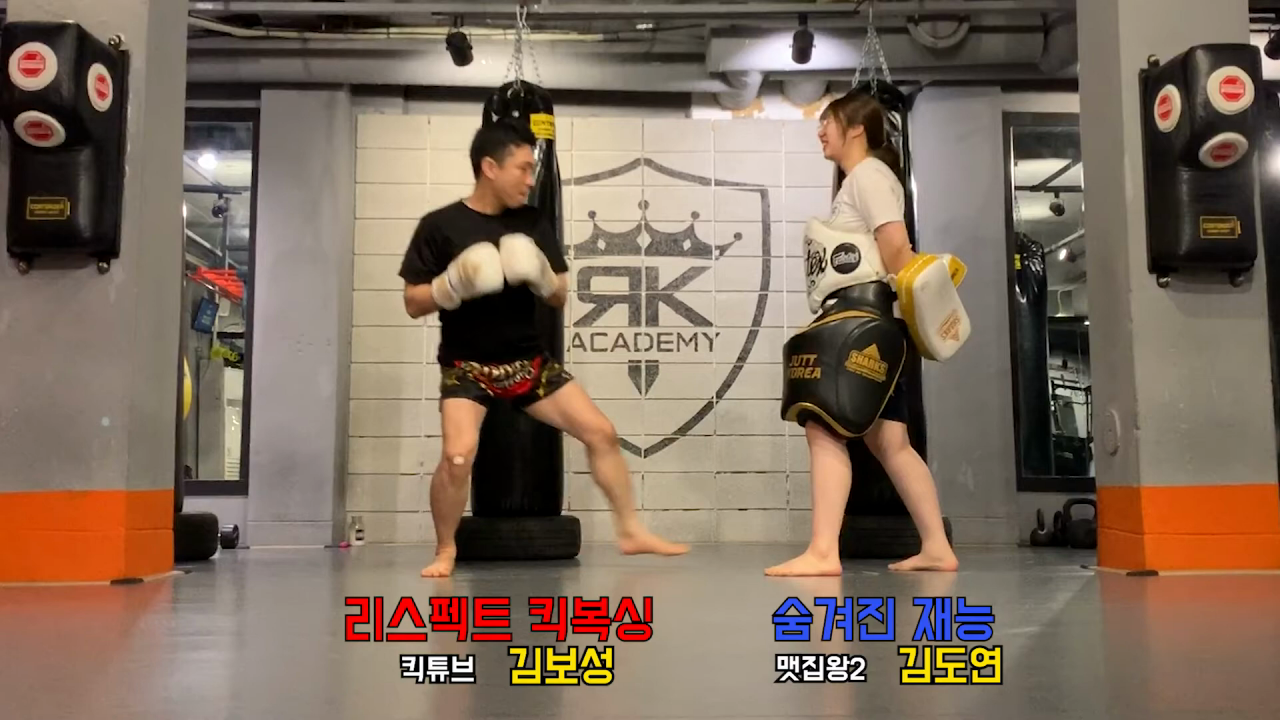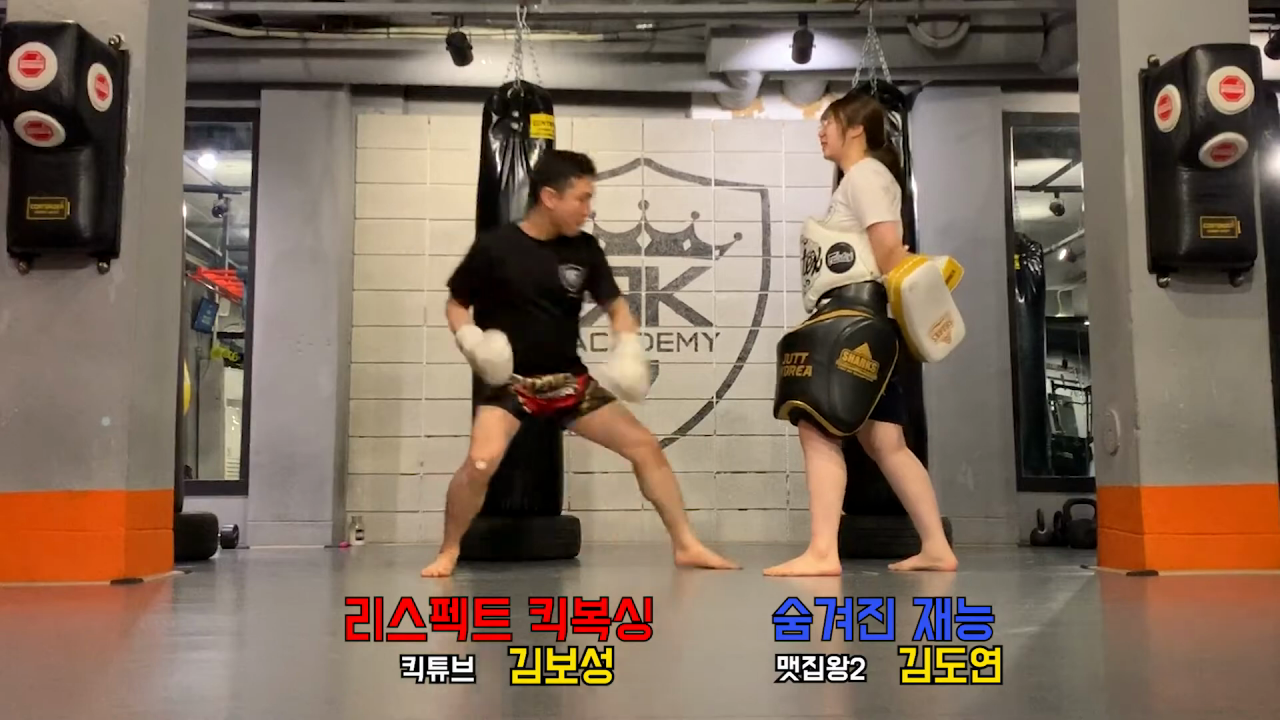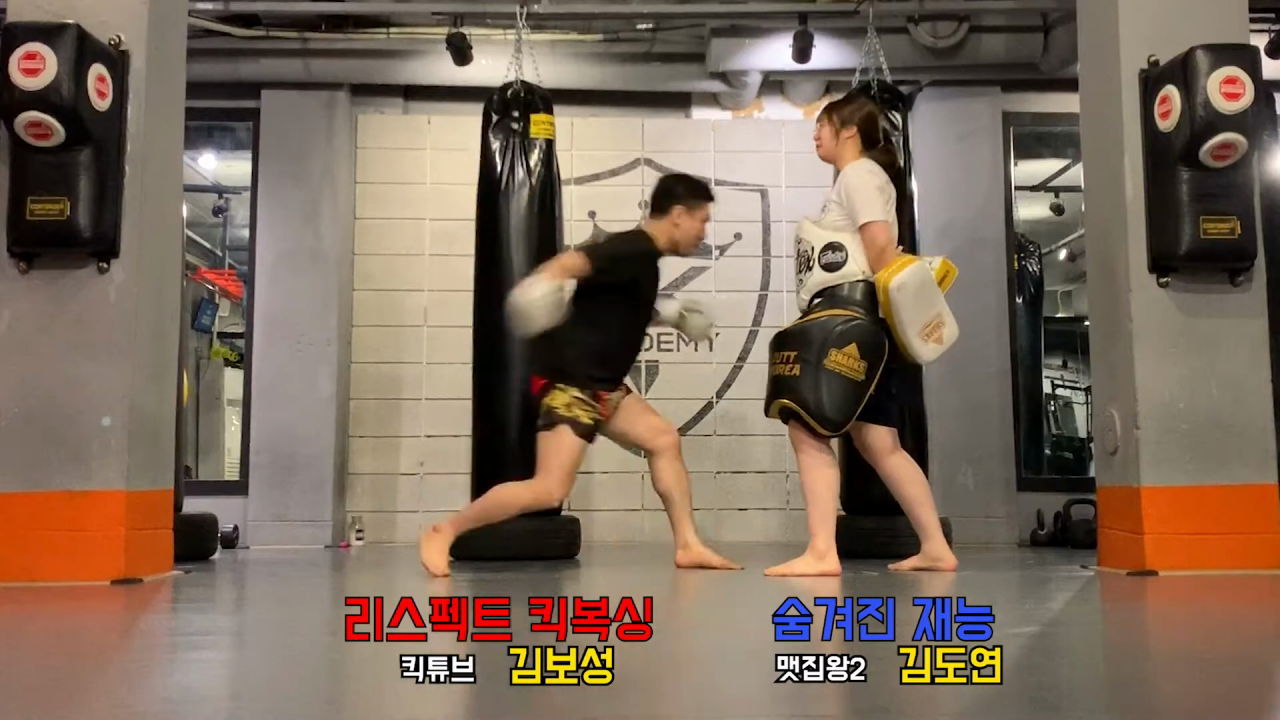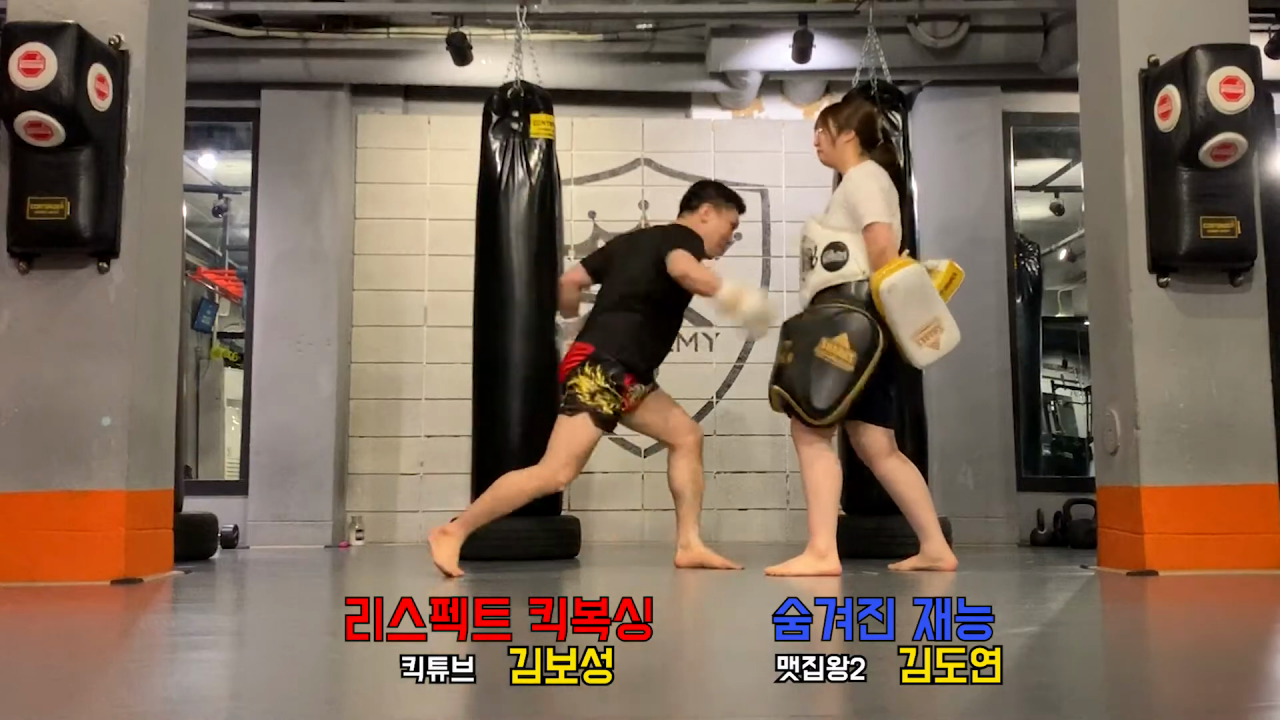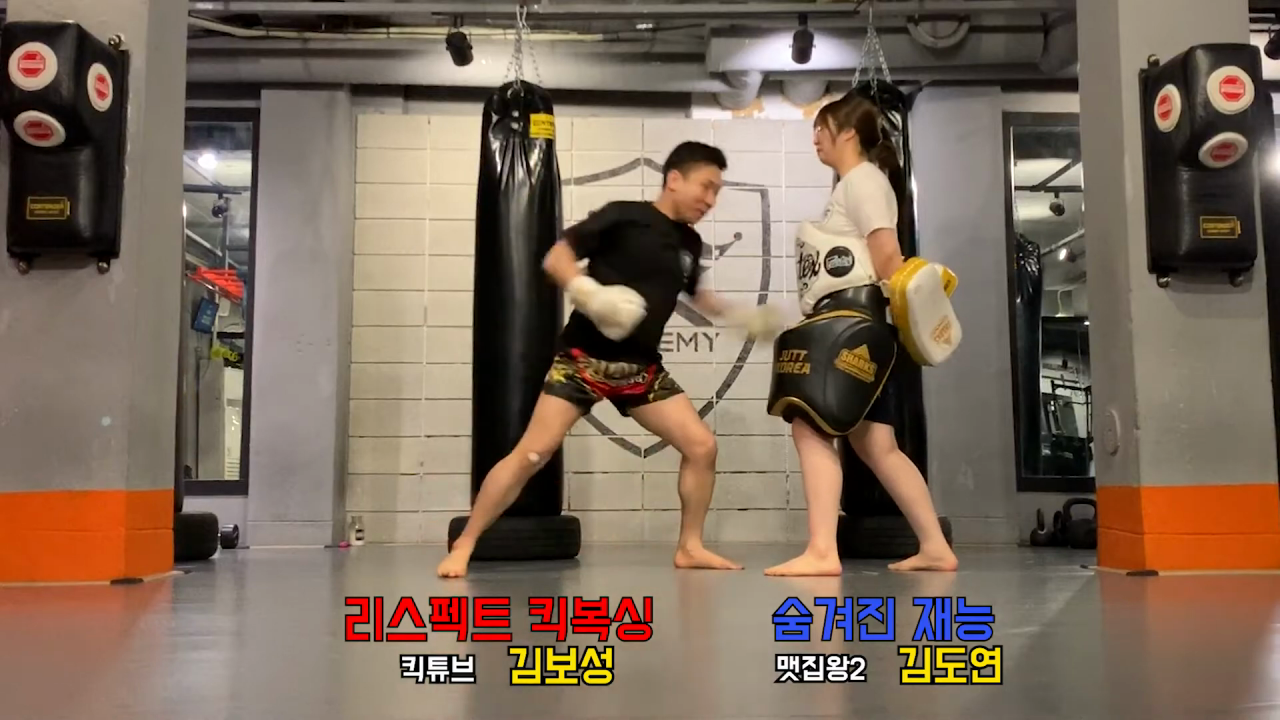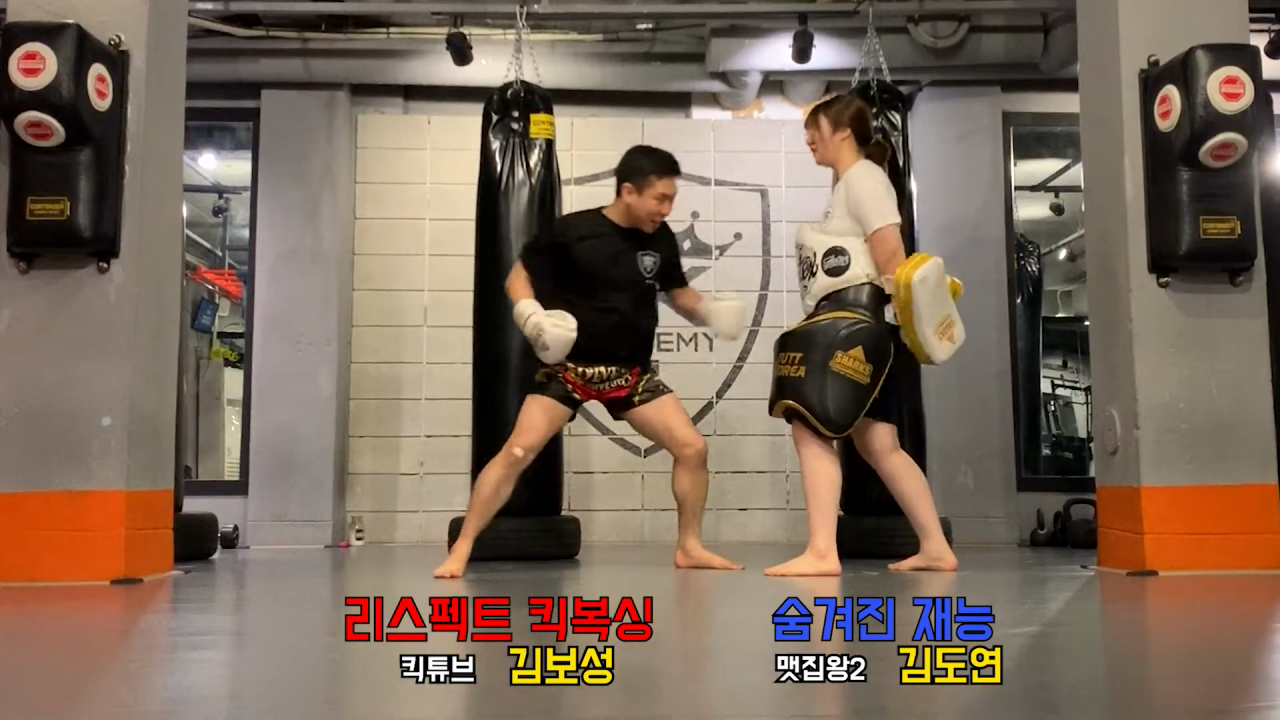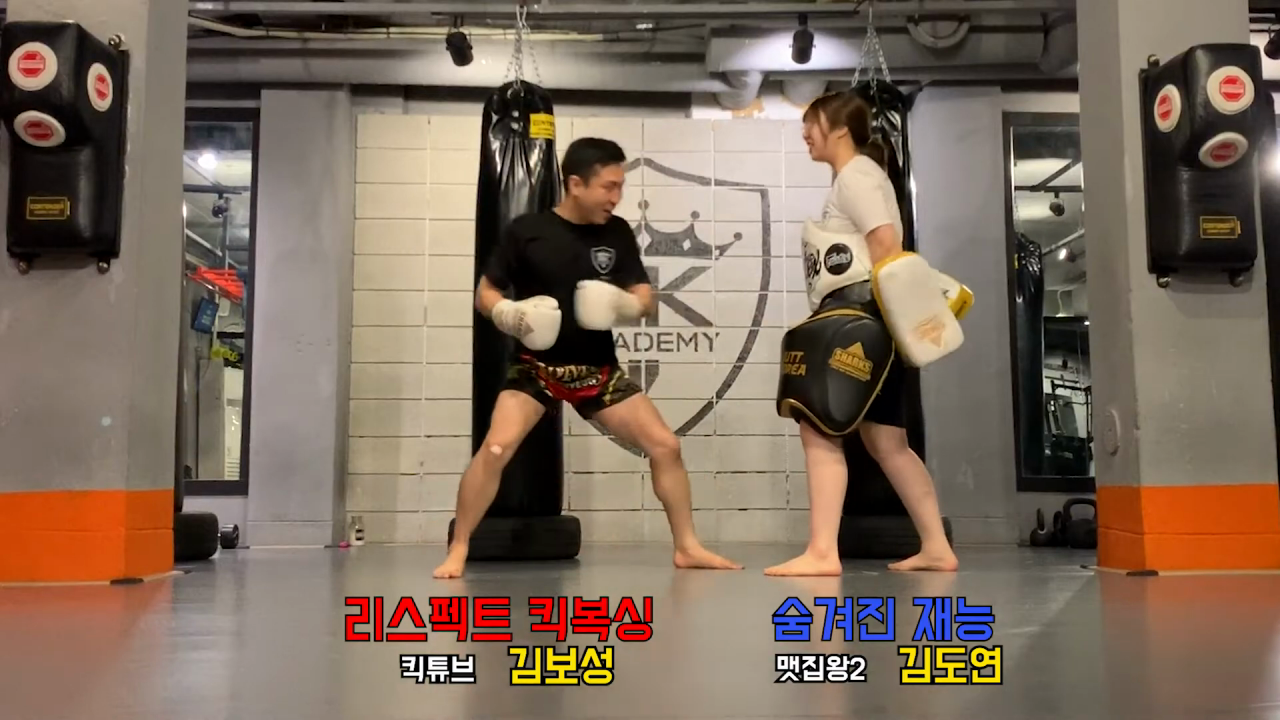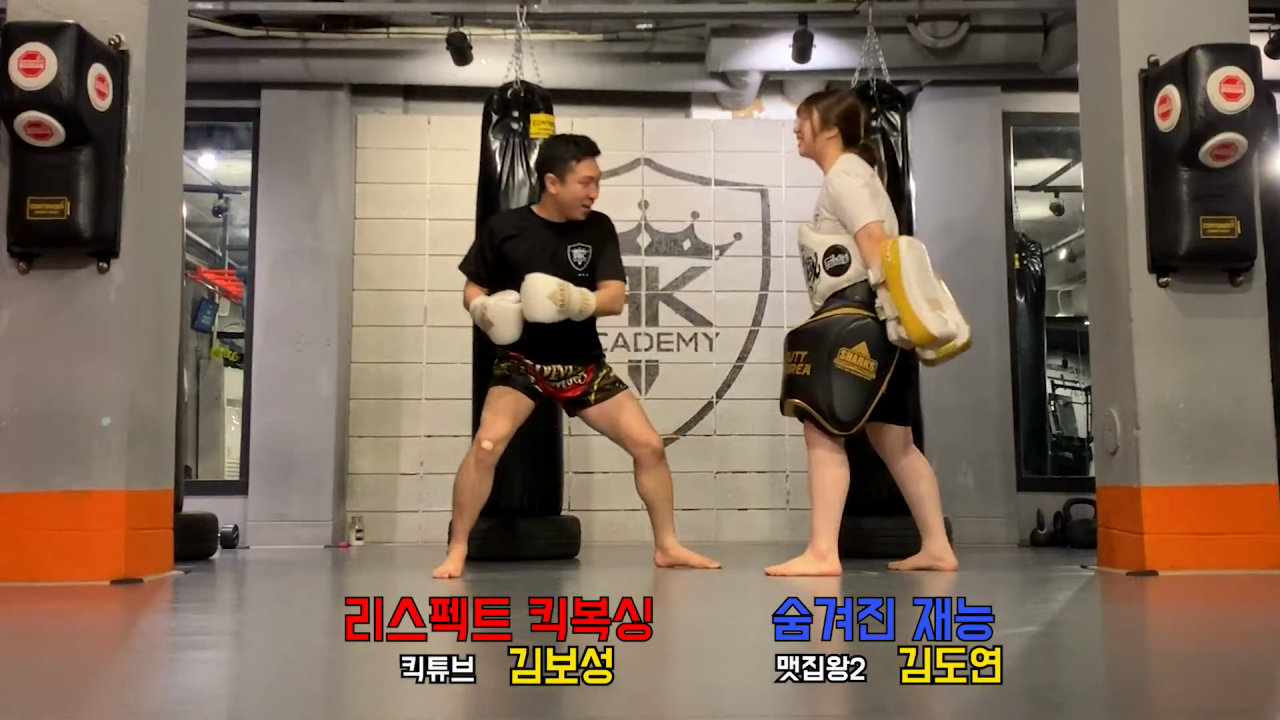
dt=0.2s
person 1, frame 1
left shoulder: (868, 175)
right shoulder: (857, 181)
left elbow: (896, 245)
right elbow: (877, 252)
left hip: (865, 319)
left knee: (824, 427)
right knee: (886, 441)
left ankle: (823, 553)
right ankle: (937, 548)
person 1, frame 2
left shoulder: (864, 175)
right shoulder: (862, 178)
left elbow: (889, 245)
right elbow: (889, 250)
left knee: (817, 428)
right knee: (884, 442)
left ankle: (822, 552)
right ankle: (936, 548)
person 1, frame 3
left shoulder: (858, 174)
right shoulder: (862, 179)
left elbow: (880, 245)
right elbow: (884, 251)
left knee: (808, 428)
right knee: (878, 444)
left ankle: (821, 553)
right ankle: (936, 549)
person 1, frame 4
left shoulder: (862, 178)
right shoulder: (863, 182)
left elbow: (882, 247)
right elbow: (877, 252)
left wrist: (888, 313)
left hip: (852, 321)
right hip: (846, 324)
left knee: (810, 426)
right knee: (876, 447)
left ankle: (822, 551)
right ankle: (935, 547)
person 1, frame 5
left shoulder: (861, 180)
right shoulder: (855, 184)
left elbow: (887, 253)
right elbow: (878, 256)
left hip: (852, 321)
left knee: (810, 427)
right knee: (877, 446)
left ankle: (822, 552)
right ankle: (935, 548)
person 1, frame 6
left shoulder: (859, 178)
right shoulder: (855, 181)
left elbow: (890, 250)
left hip: (854, 322)
right hip: (851, 325)
left knee: (811, 428)
right knee: (878, 443)
left ankle: (821, 552)
right ankle: (936, 548)
person 1, frame 7
left shoulder: (855, 176)
right shoulder: (856, 177)
left elbow: (886, 247)
left knee: (819, 428)
right knee: (884, 441)
left ankle: (822, 553)
right ankle: (937, 548)
person 1, frame 8
left shoulder: (842, 176)
right shoulder: (851, 173)
left elbow: (875, 243)
right elbow: (880, 245)
left knee: (824, 428)
right knee: (892, 440)
left ankle: (822, 553)
right ankle: (937, 548)
person 2, frame 1
left shoulder: (531, 221)
right shoulder: (439, 226)
left elbow: (561, 291)
right elbow: (414, 299)
left wrist: (540, 275)
right wrist: (453, 284)
left hip: (529, 362)
right hip: (466, 365)
left knee: (601, 433)
right knee: (458, 456)
left ankle: (631, 531)
right ankle: (446, 549)
person 2, frame 2
left shoulder: (585, 248)
right shoulder: (493, 248)
left elbow: (616, 305)
right elbow: (456, 305)
left wrist: (629, 348)
right wrist: (471, 339)
left hip: (567, 377)
right hip: (511, 378)
left knee: (646, 450)
right knee: (481, 461)
left ankle: (687, 545)
right ankle: (449, 550)
person 2, frame 3
left shoulder: (638, 254)
right shoulder: (631, 249)
right elbow: (571, 262)
left wrist: (667, 312)
right wrist: (546, 283)
left hip: (601, 384)
right hip: (572, 385)
left knee: (665, 443)
right knee: (549, 491)
left ankle: (688, 546)
right ankle: (443, 535)
person 2, frame 4
left shoulder: (631, 241)
right shoulder: (680, 238)
left elbow: (571, 280)
right elbow: (683, 269)
left wrist: (572, 315)
right wrist: (735, 297)
left hip: (626, 378)
right hip: (602, 370)
left knee: (688, 437)
right knee: (554, 476)
left ankle: (691, 546)
right ankle: (453, 533)
person 2, frame 5
left shoulder: (687, 240)
right shoulder: (624, 216)
left elbow: (695, 295)
right elbow: (555, 258)
left wrist: (739, 314)
right wrist: (593, 294)
left hip: (642, 367)
right hip: (584, 358)
left knee: (702, 447)
right knee: (532, 453)
left ankle: (689, 547)
right ankle: (463, 546)
person 2, frame 6
left shoulder: (661, 239)
right shoulder: (573, 230)
left elbow: (679, 293)
right elbow: (519, 274)
left wrist: (711, 310)
right wrist: (531, 316)
left hip: (630, 370)
right hip: (566, 366)
left knee: (692, 447)
right knee: (517, 452)
left ankle: (689, 548)
right ankle: (460, 551)
person 2, frame 7
left shoulder: (617, 233)
right shoulder: (526, 231)
left elbow: (644, 297)
right elbow: (487, 295)
left wrist: (620, 304)
right wrist: (513, 316)
left hip: (598, 368)
right hip: (535, 364)
left knee: (665, 446)
right knee: (496, 448)
left ankle: (686, 546)
right ankle: (458, 552)
person 2, frame 8
left shoulder: (598, 229)
right shoulder: (504, 228)
left elbow: (613, 295)
right elbow: (472, 289)
left wrist: (569, 299)
right wrist: (487, 311)
left hip: (583, 365)
right hip: (521, 362)
left knee: (649, 445)
right knee: (488, 444)
left ankle: (668, 546)
right ankle: (457, 551)
